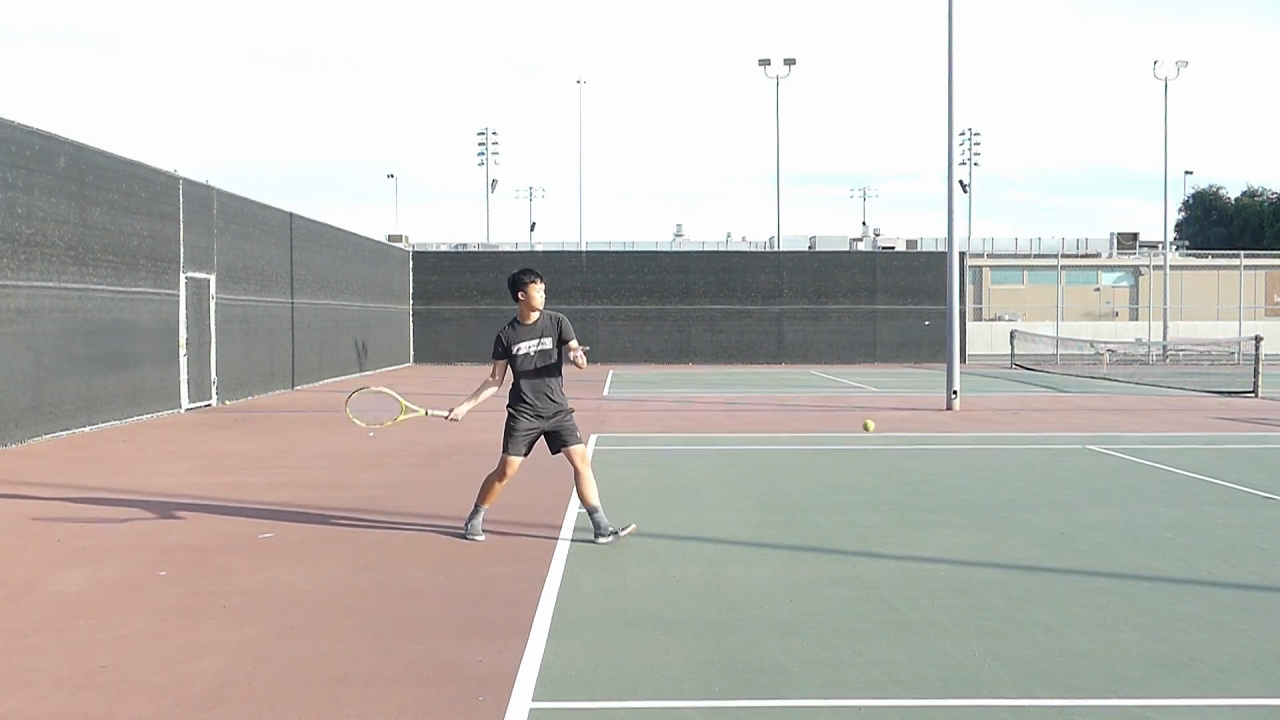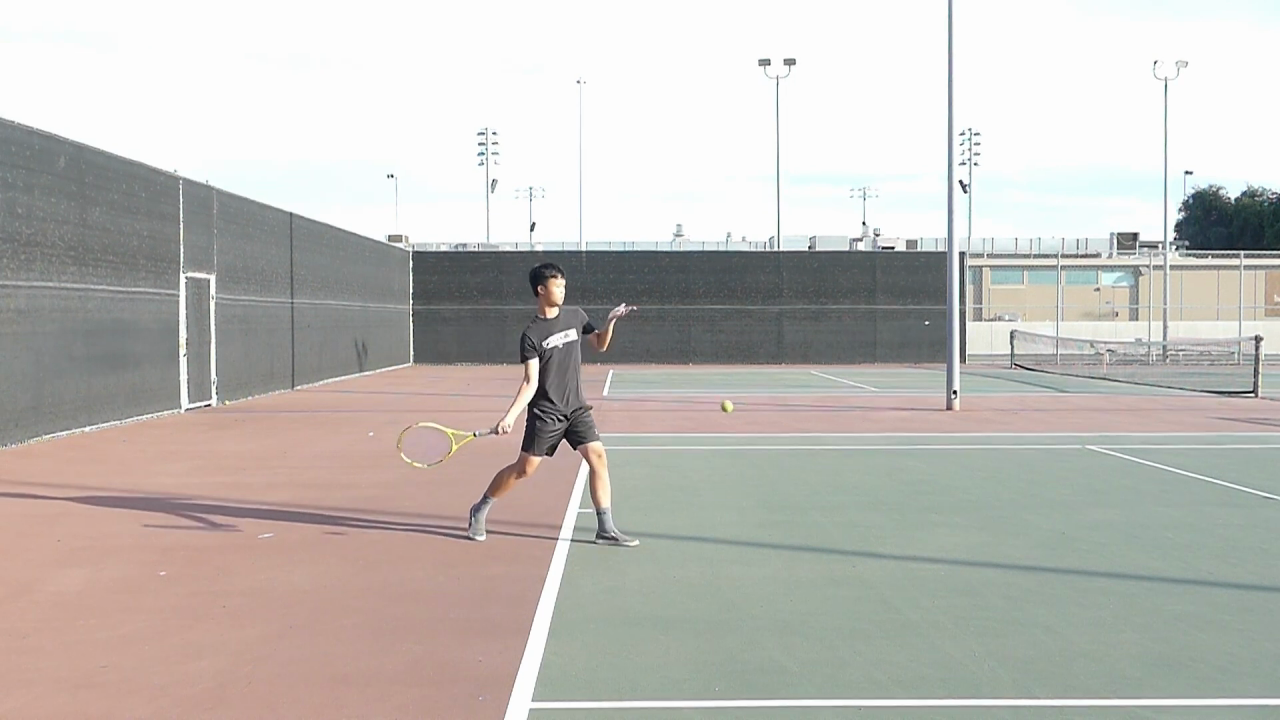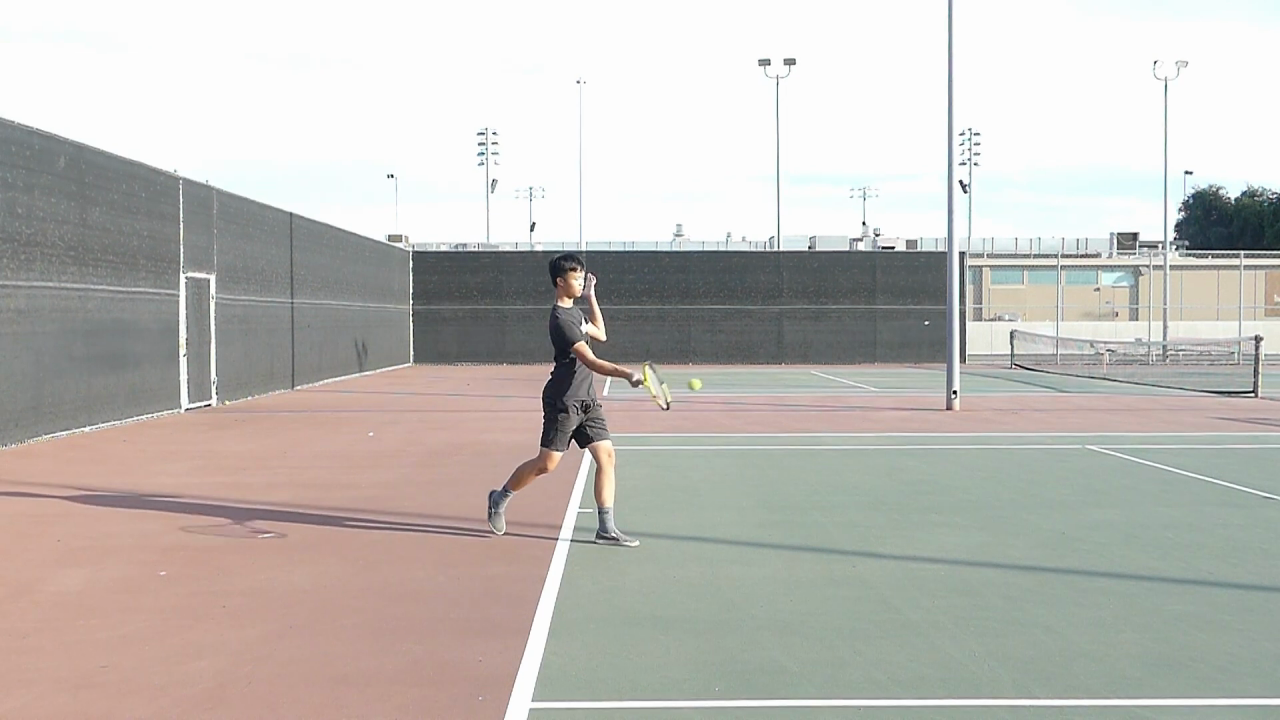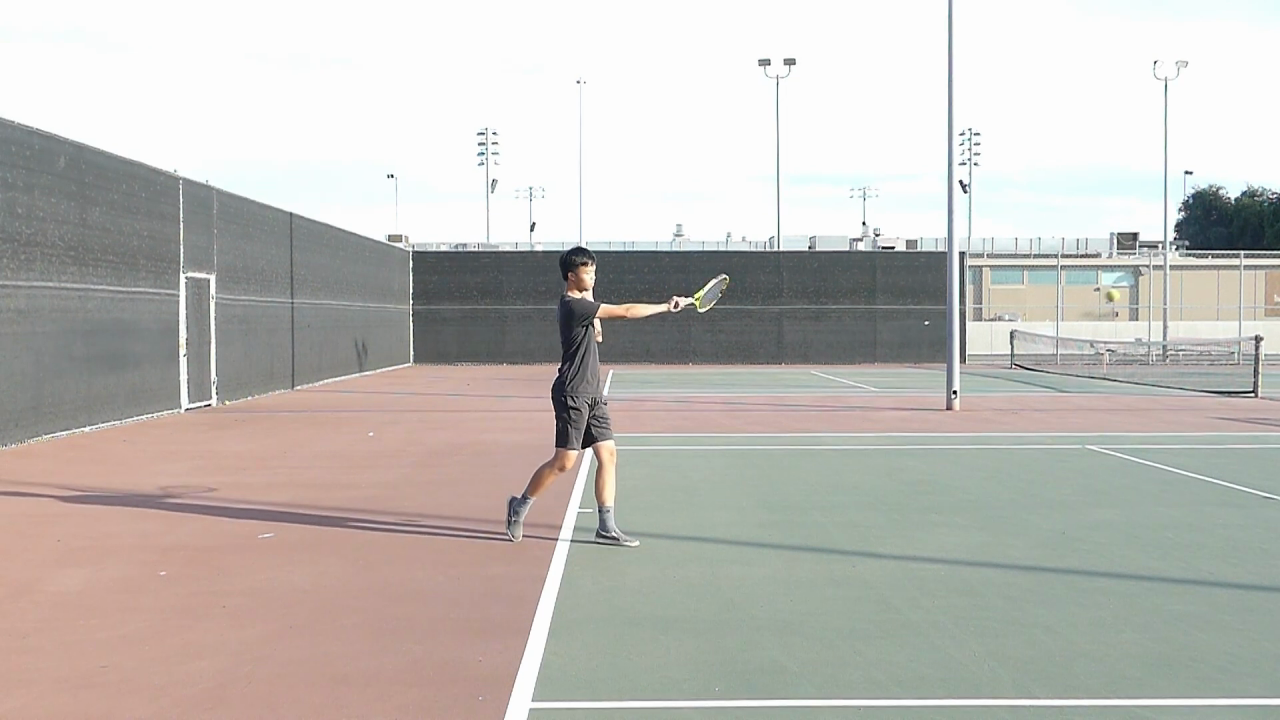
dt=0.2s
person 1, frame 1
left shoulder: (557, 322)
right shoulder: (506, 336)
left elbow: (581, 362)
right elbow: (494, 381)
left wrist: (578, 354)
right wrist: (465, 405)
left hip: (557, 409)
right hip: (524, 412)
left knee: (581, 460)
right knee: (505, 470)
left ankle: (602, 528)
right ankle: (474, 519)
person 1, frame 2
left shoulder: (575, 314)
right shoulder: (531, 334)
left elbow: (601, 345)
right elbow: (530, 382)
left wrist: (610, 321)
right wrist: (510, 415)
left hip: (576, 406)
right hip: (545, 409)
left knee: (598, 457)
right knee: (525, 467)
left ankle: (606, 529)
right ankle: (480, 510)
person 1, frame 3
left shoulder: (574, 309)
right shoulder: (561, 319)
left elbow: (601, 335)
right elbow: (589, 361)
left wrist: (592, 297)
right wrist: (625, 374)
left hip: (586, 399)
right hip: (562, 400)
left knee: (606, 455)
right knee: (546, 464)
left ankle: (607, 528)
right ankle: (497, 500)
person 1, frame 4
left shoulder: (580, 305)
right shoulder: (574, 306)
left elbow: (596, 335)
right elbow: (625, 311)
right wrist: (666, 305)
left hip: (590, 394)
right hip: (571, 394)
left knee: (608, 455)
right knee: (564, 460)
left ankle: (607, 528)
right ankle: (520, 504)
